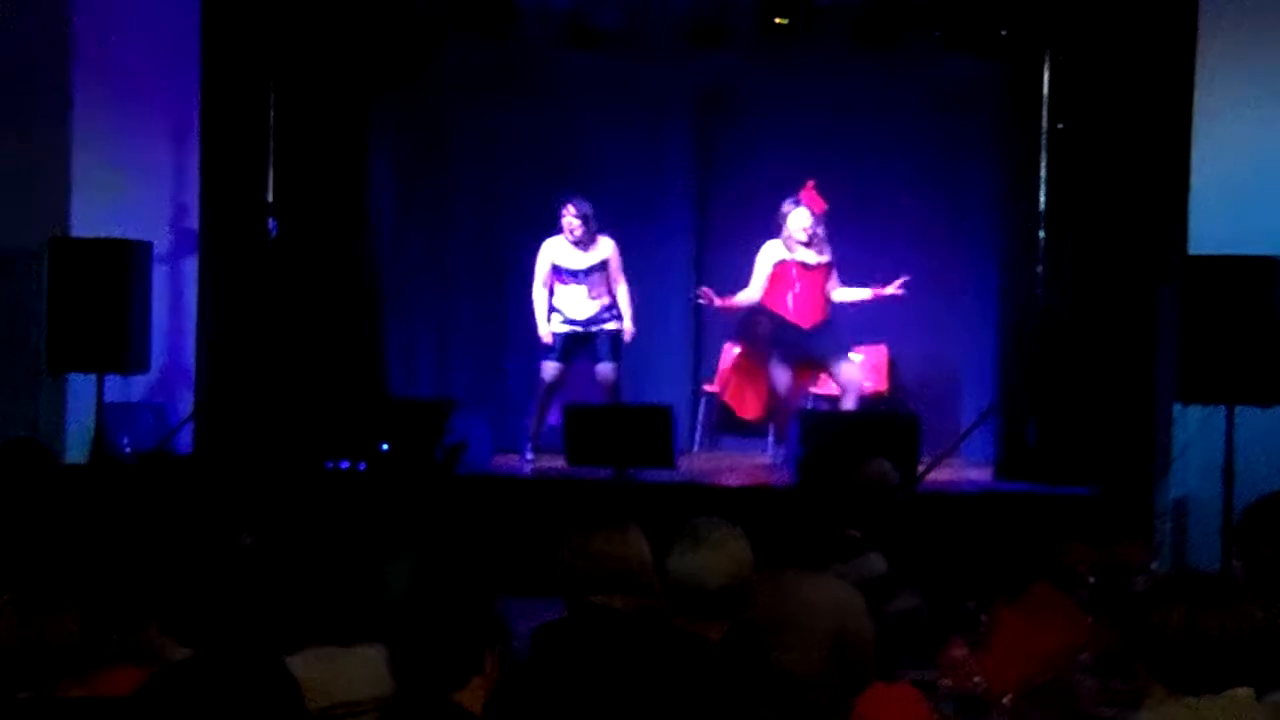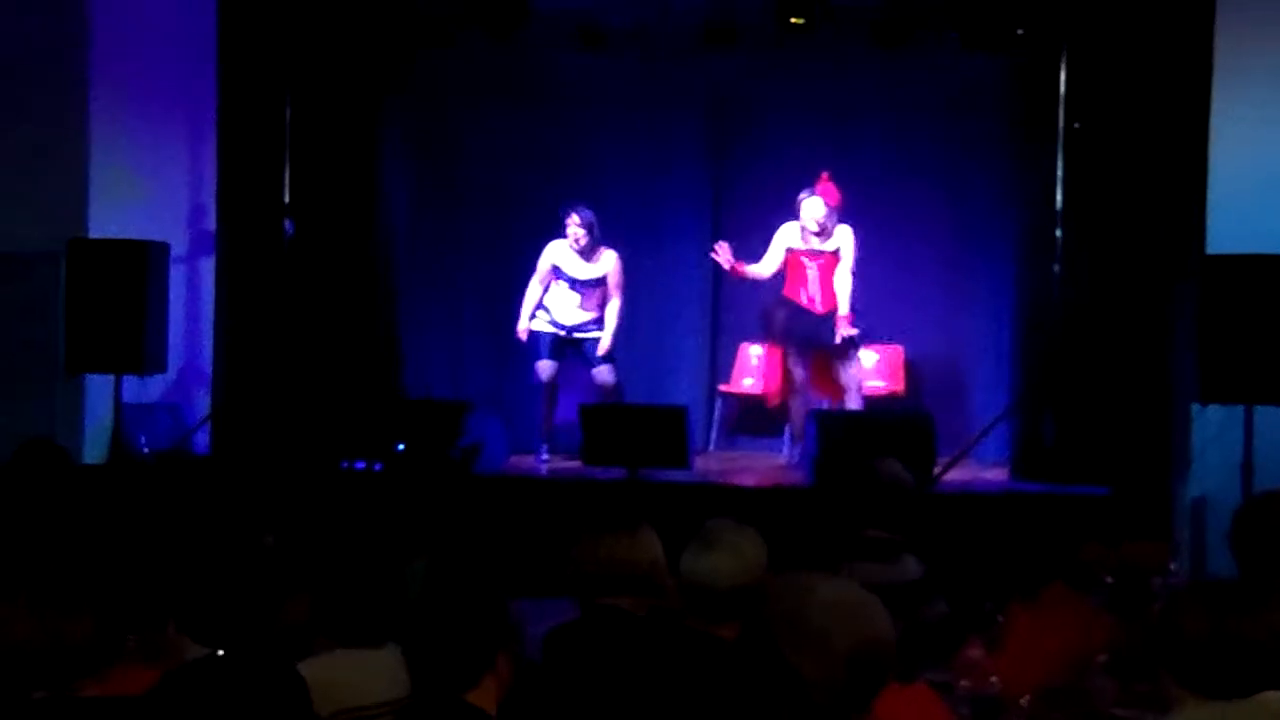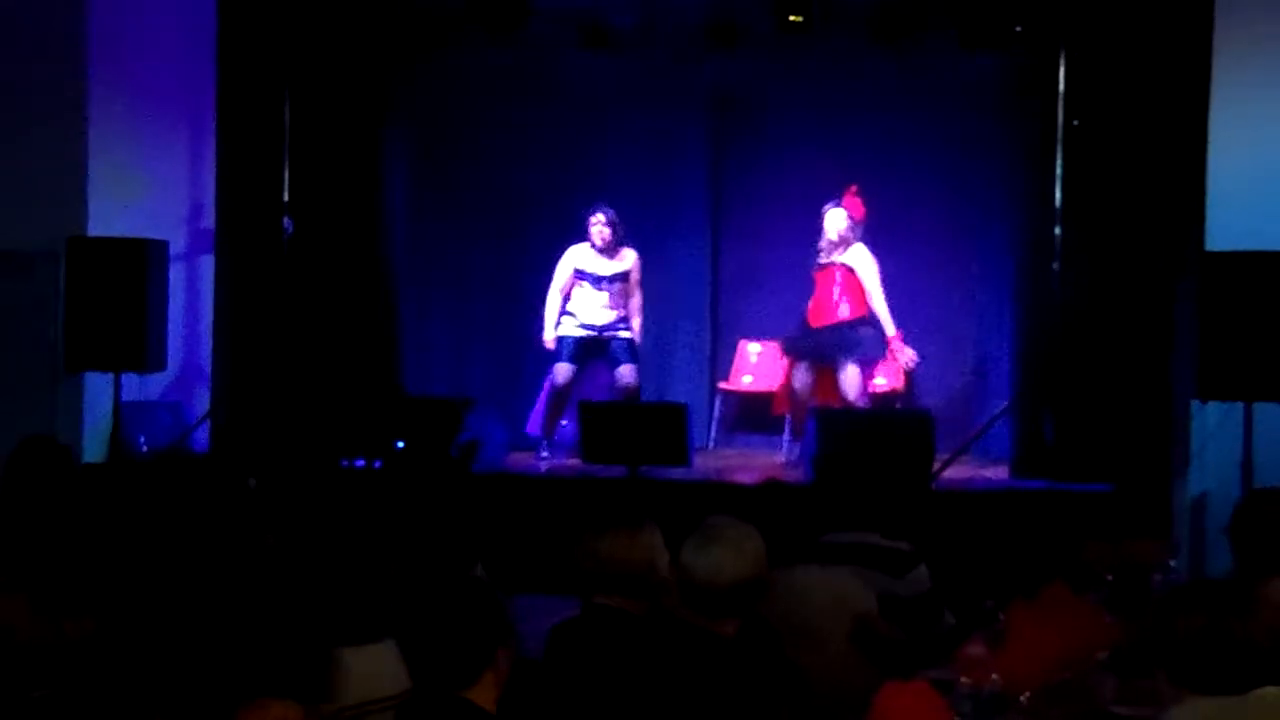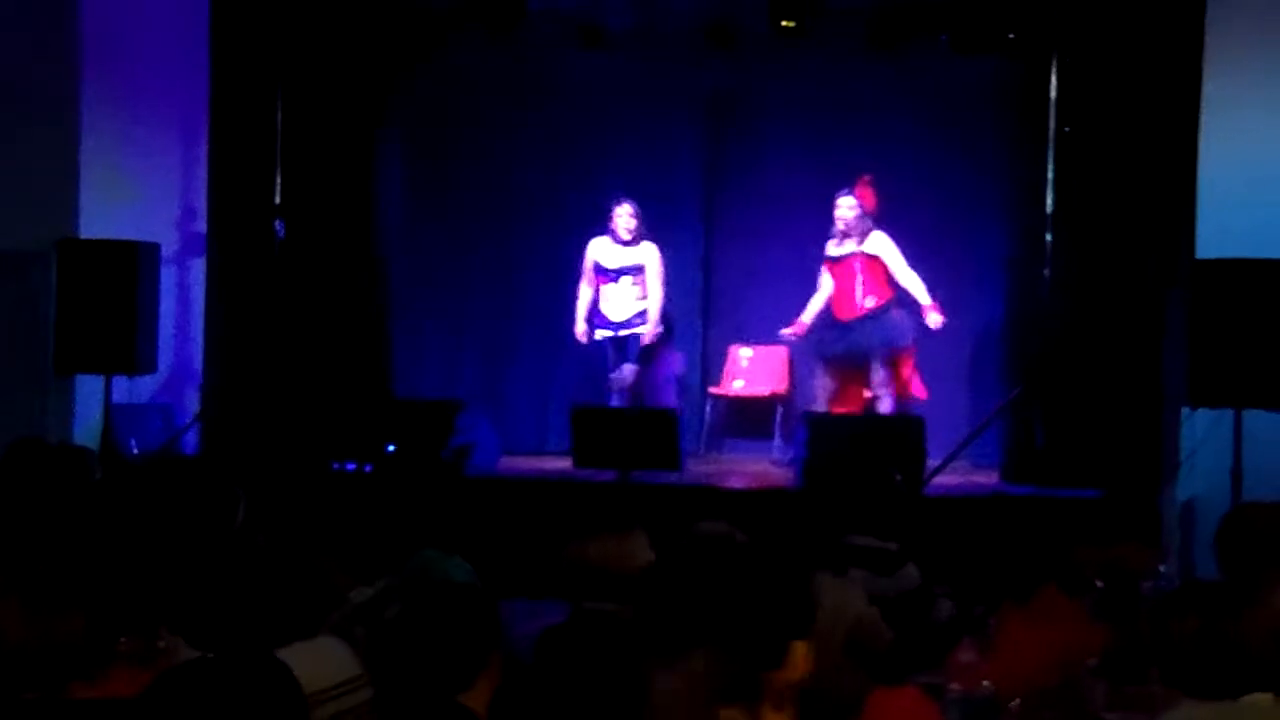
dt=0.7s
person 1, frame 1
left shoulder: (823, 251)
right shoulder: (772, 250)
left elbow: (835, 292)
right elbow: (753, 292)
left wrist: (878, 292)
right wrist: (723, 302)
left hip: (816, 332)
right hip: (777, 330)
left knee: (852, 383)
right knee: (784, 392)
person 1, frame 2
left shoulder: (843, 234)
right shoulder: (788, 232)
left elbow: (843, 277)
right elbow: (766, 269)
left wrist: (843, 318)
right wrist: (733, 265)
left hip: (832, 318)
right hip: (797, 316)
left knee: (851, 384)
right knee: (799, 384)
person 1, frame 3
left shoulder: (857, 252)
right shoulder: (823, 255)
left elbow: (876, 298)
left wrist: (894, 339)
right wrist: (800, 336)
left hip: (849, 333)
right hip: (815, 334)
left knee: (850, 394)
right knee: (799, 388)
person 1, frame 4
left shoulder: (876, 240)
right shoulder: (831, 247)
left elbow: (905, 275)
right elbow: (825, 291)
left wrist: (929, 307)
right wrist: (802, 324)
left hip: (876, 322)
right hip: (841, 327)
left knee: (881, 388)
right knee: (826, 393)
person 2, frame 1
left shoulder: (607, 245)
right shoulder: (552, 246)
left elbow: (619, 283)
right elbow: (540, 287)
left wrist: (627, 318)
right wrist: (542, 323)
left hip: (603, 324)
right hip: (562, 324)
left knee: (609, 380)
right knee: (548, 379)
right ankle: (531, 441)
person 2, frame 2
left shoulder: (609, 258)
right shoulder: (555, 249)
left elbow: (614, 299)
right elbow: (537, 284)
left wrist: (608, 334)
right wrist: (524, 318)
left hip: (589, 330)
right hip: (548, 325)
left knee: (608, 382)
right knee: (546, 379)
right ankle: (544, 443)
person 2, frame 3
left shoulder: (629, 257)
right shoulder: (575, 254)
left elbow: (634, 297)
right elbow: (556, 292)
left wrist: (636, 330)
right wrist: (549, 328)
left hip: (616, 330)
right hip: (575, 327)
left knee: (630, 383)
right knee: (561, 381)
right ankle: (546, 441)
person 2, frame 4
left shoulder: (648, 250)
right shoulder: (596, 246)
left elbow: (655, 290)
right elbow: (586, 285)
left wrist: (652, 323)
right wrist: (580, 319)
left hip: (638, 323)
right hip: (606, 324)
left knee: (626, 381)
right knee: (616, 383)
